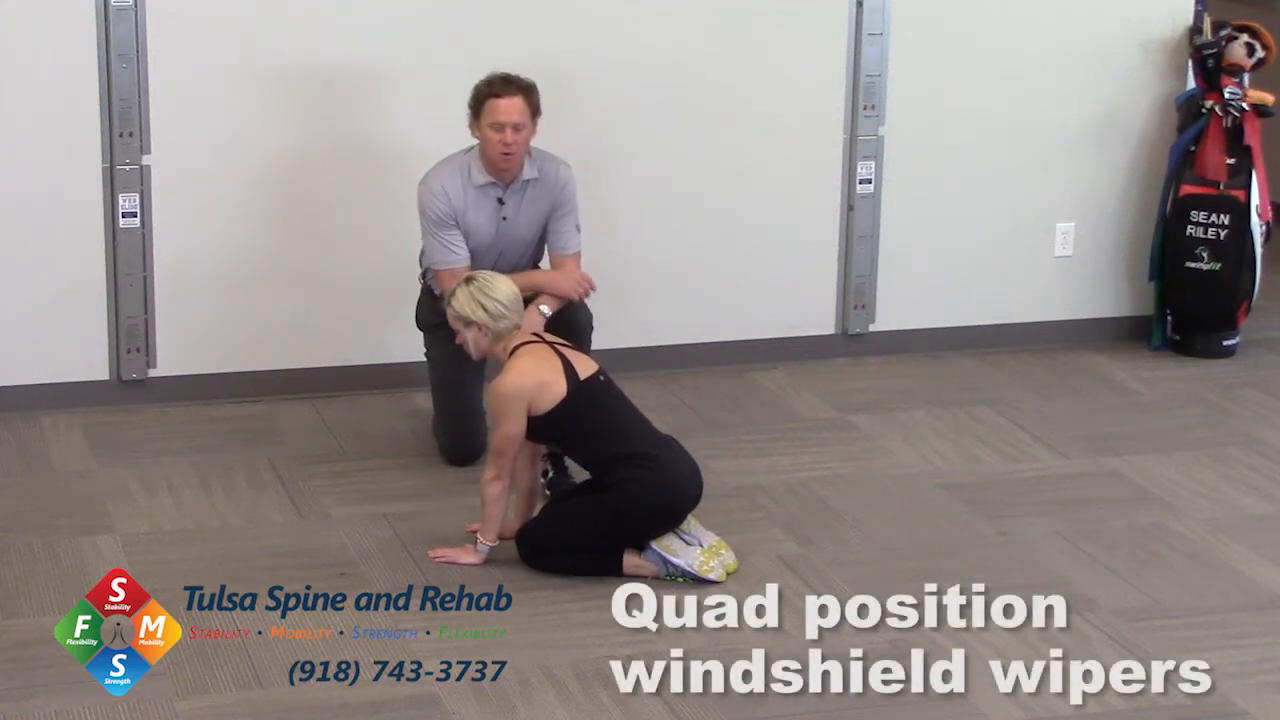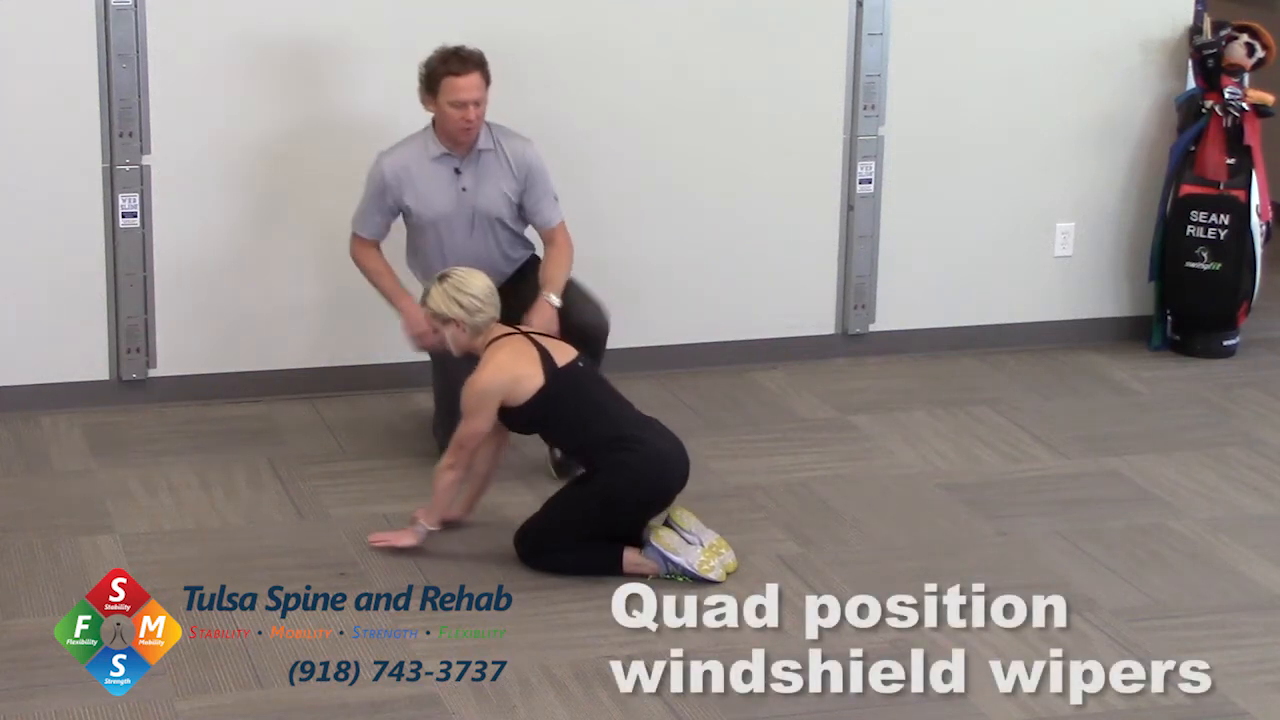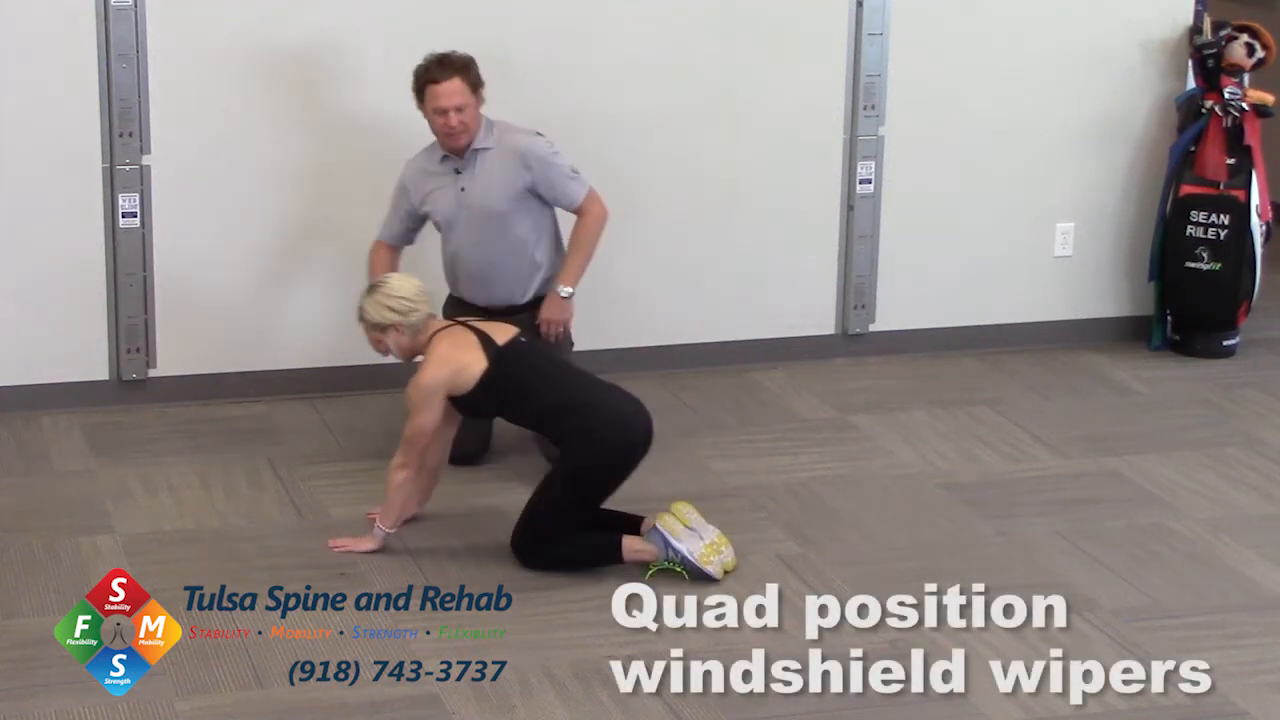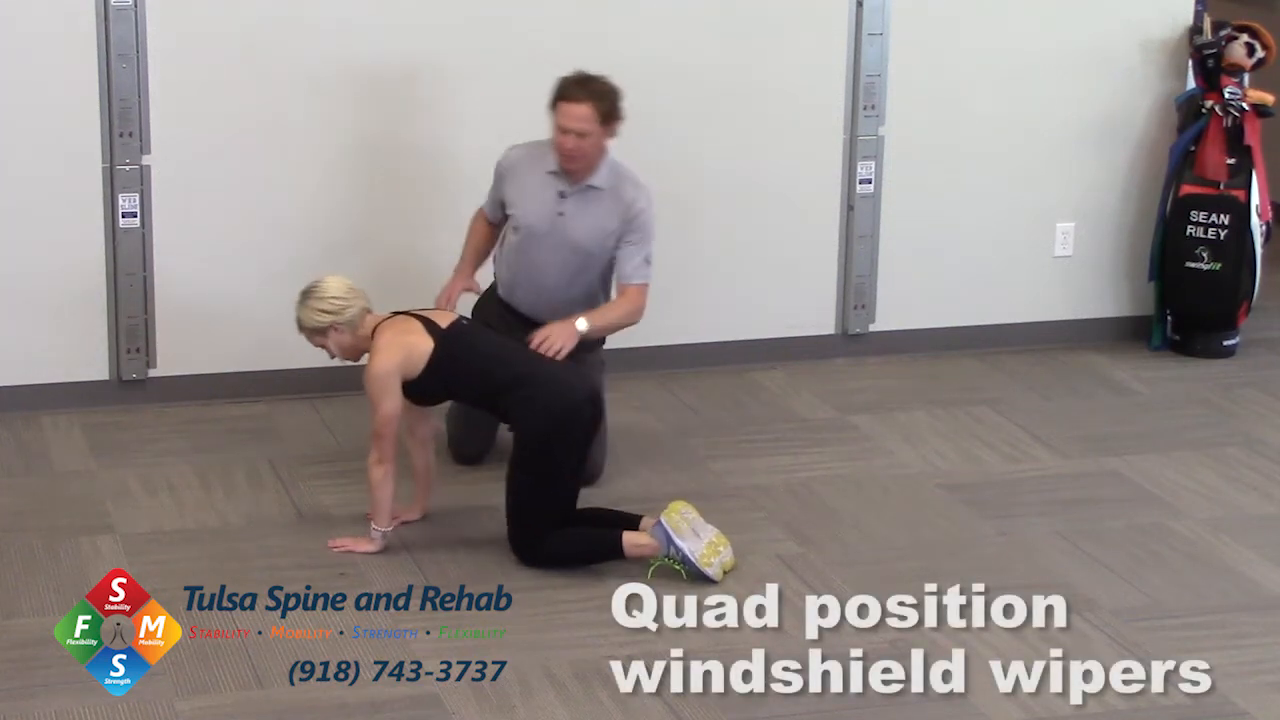
dt=0.5s
person 1, frame 1
left shoulder: (556, 177)
right shoulder: (441, 186)
left elbow: (568, 269)
right elbow: (456, 286)
left wrist: (539, 310)
right wrist: (539, 278)
left hip: (524, 290)
left knee: (575, 320)
right knee: (461, 449)
left ankle: (553, 446)
right ankle: (457, 394)
person 1, frame 2
left shoulder: (519, 154)
right shoulder: (395, 168)
left elbow: (557, 239)
right elbow: (362, 246)
left wrist: (549, 300)
right wrist: (407, 307)
left hip: (517, 281)
left knee: (589, 324)
person 1, frame 3
left shoulder: (525, 150)
right shoulder: (417, 173)
left elbow: (593, 211)
right elbow: (387, 245)
left wrist: (563, 291)
left hip: (534, 313)
right hip: (468, 315)
right knee: (463, 450)
person 1, frame 4
left shoulder: (632, 202)
right shoulder: (516, 163)
left elbow: (634, 302)
right elbow: (489, 219)
left wrist: (576, 327)
right wrist: (463, 271)
left hip: (574, 333)
right hip: (501, 315)
left knee: (582, 467)
right knee: (466, 448)
person 2, frame 1
left shoulder: (512, 383)
right shoulder: (545, 346)
left elbow: (498, 474)
right elbow: (528, 451)
left wrist: (482, 546)
right wrist: (520, 520)
left hip: (654, 488)
right hip: (674, 471)
left knee: (534, 544)
right knee: (558, 511)
left ankle: (660, 560)
right ankle: (666, 528)
person 2, frame 2
left shoulder: (488, 378)
right shoulder: (526, 340)
left elbow: (455, 464)
right elbow: (491, 442)
left wrist: (421, 528)
right wrist: (462, 508)
left hip: (641, 472)
right hip: (662, 455)
left knee: (534, 544)
right knee: (558, 520)
left ankle: (658, 558)
right ankle: (661, 530)
person 2, frame 3
left shoulder: (432, 373)
right shoulder: (468, 331)
left elbow: (406, 462)
right elbow: (442, 433)
left wrist: (379, 533)
right wrist: (415, 503)
left hip: (604, 434)
right hip: (625, 417)
left knee: (532, 546)
right knee: (560, 519)
left ankle: (659, 547)
right ankle: (662, 526)
person 2, frame 4
left shoulder: (383, 361)
right shoulder: (411, 327)
left elbow: (382, 456)
right elbow: (421, 427)
left wrist: (377, 533)
right wrist: (420, 503)
left hip: (551, 409)
right hip: (576, 394)
left knee: (531, 544)
right knee: (549, 518)
left ankle: (659, 541)
right ankle: (662, 524)
